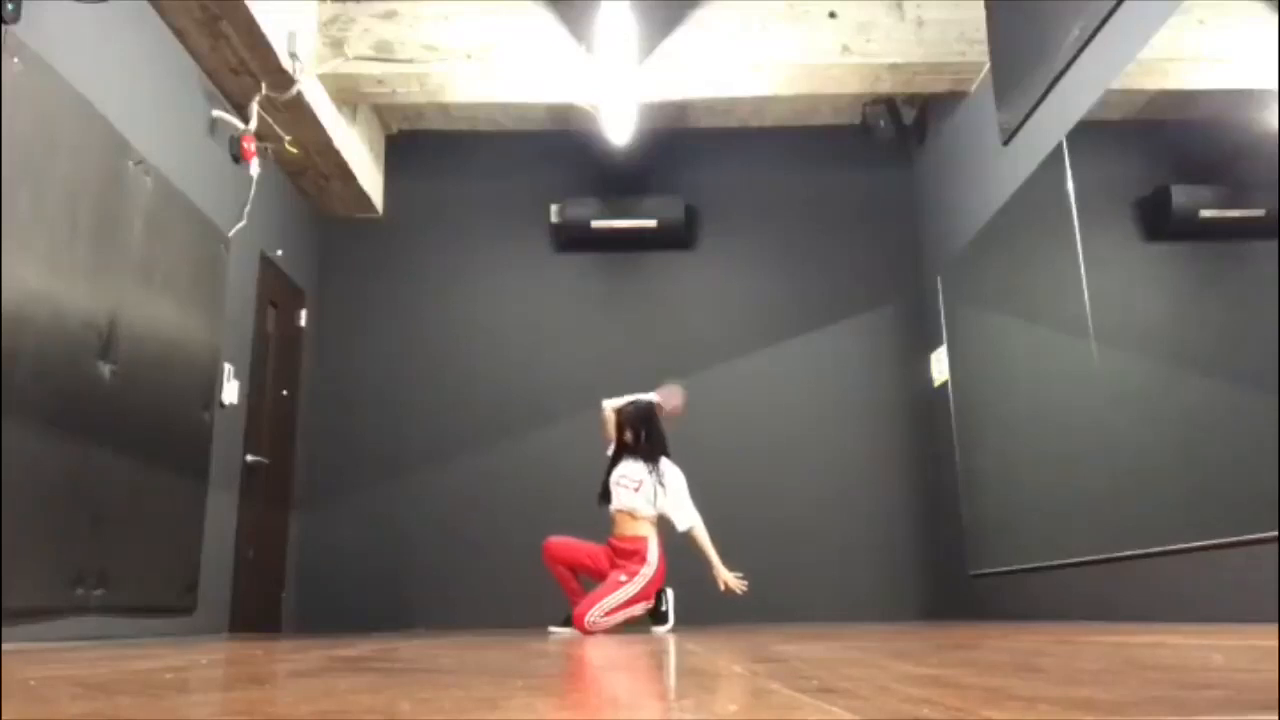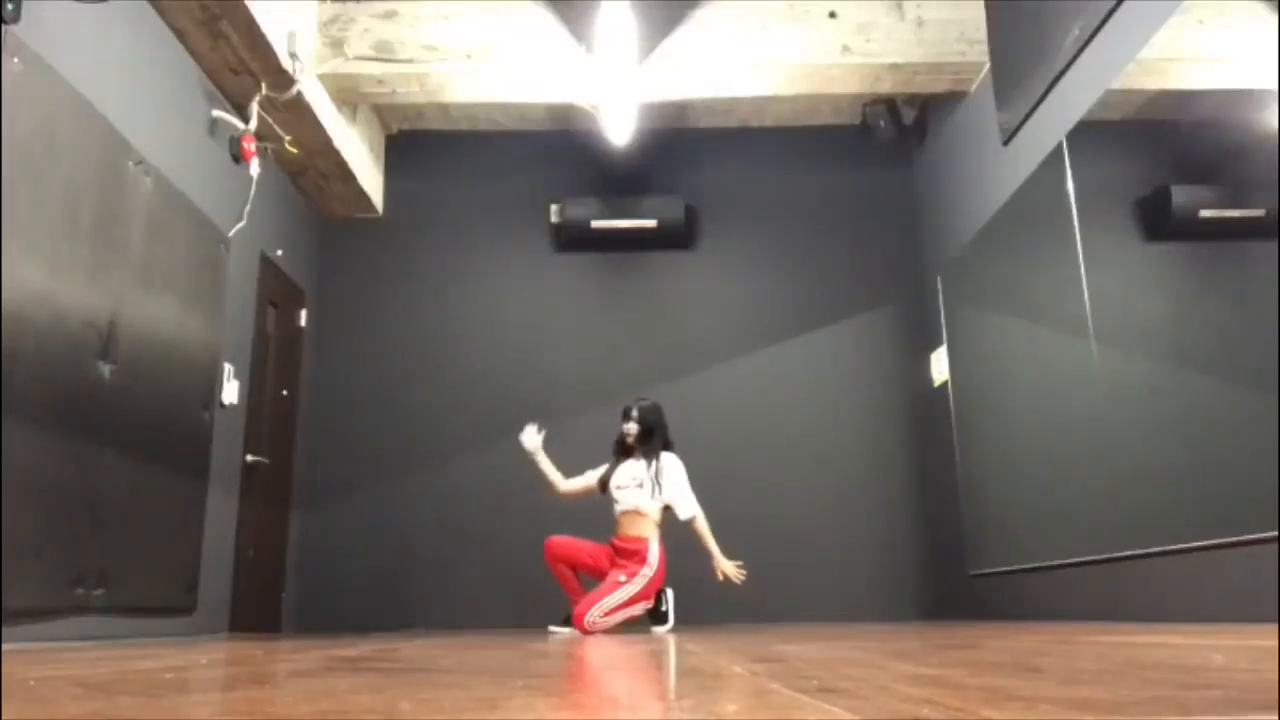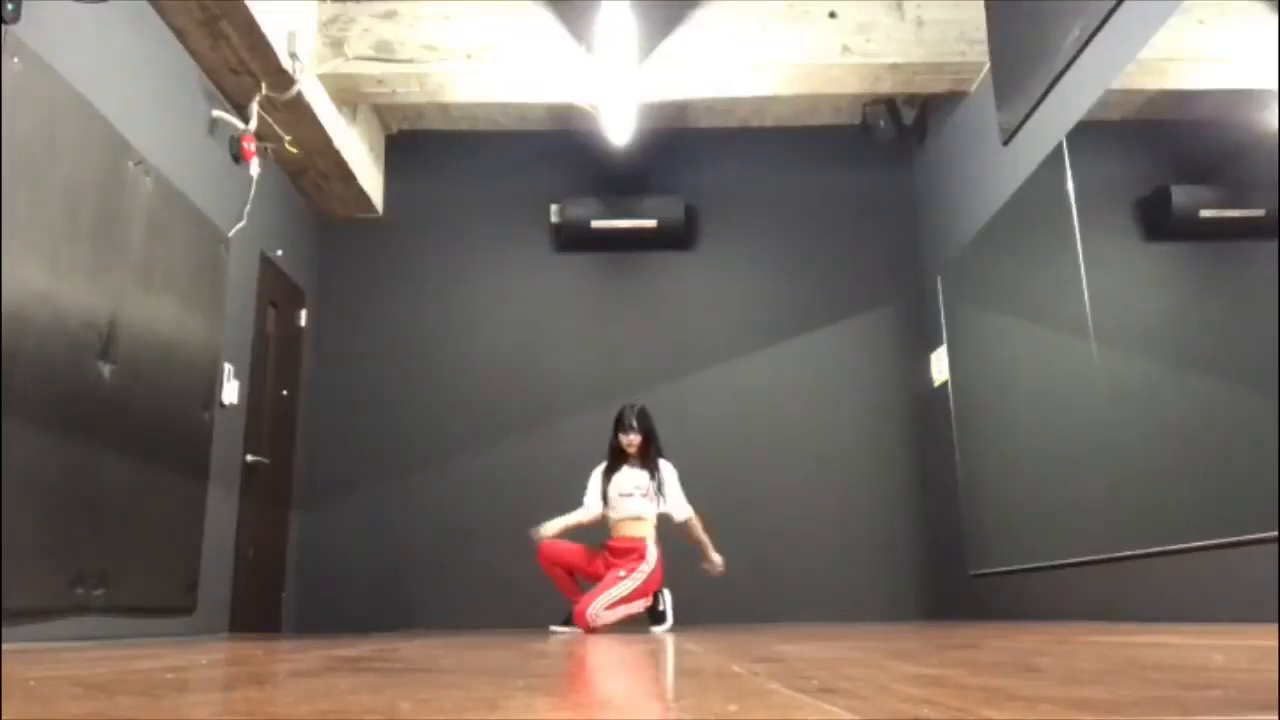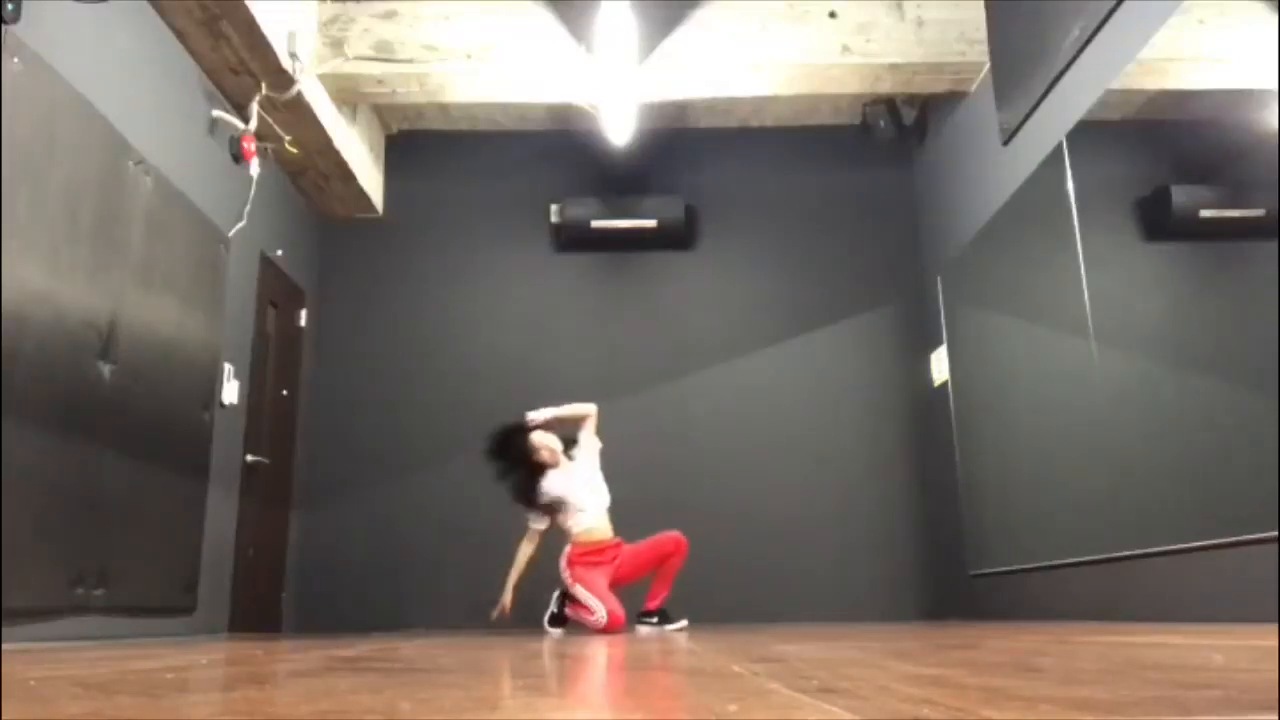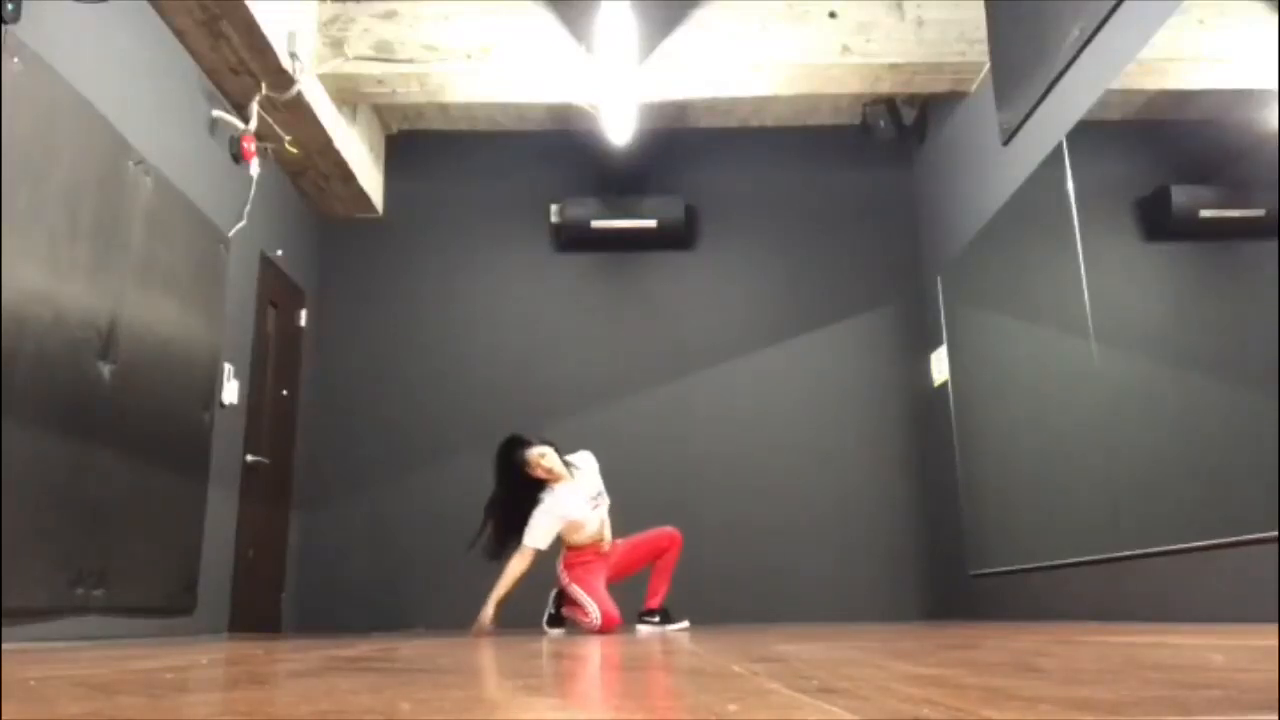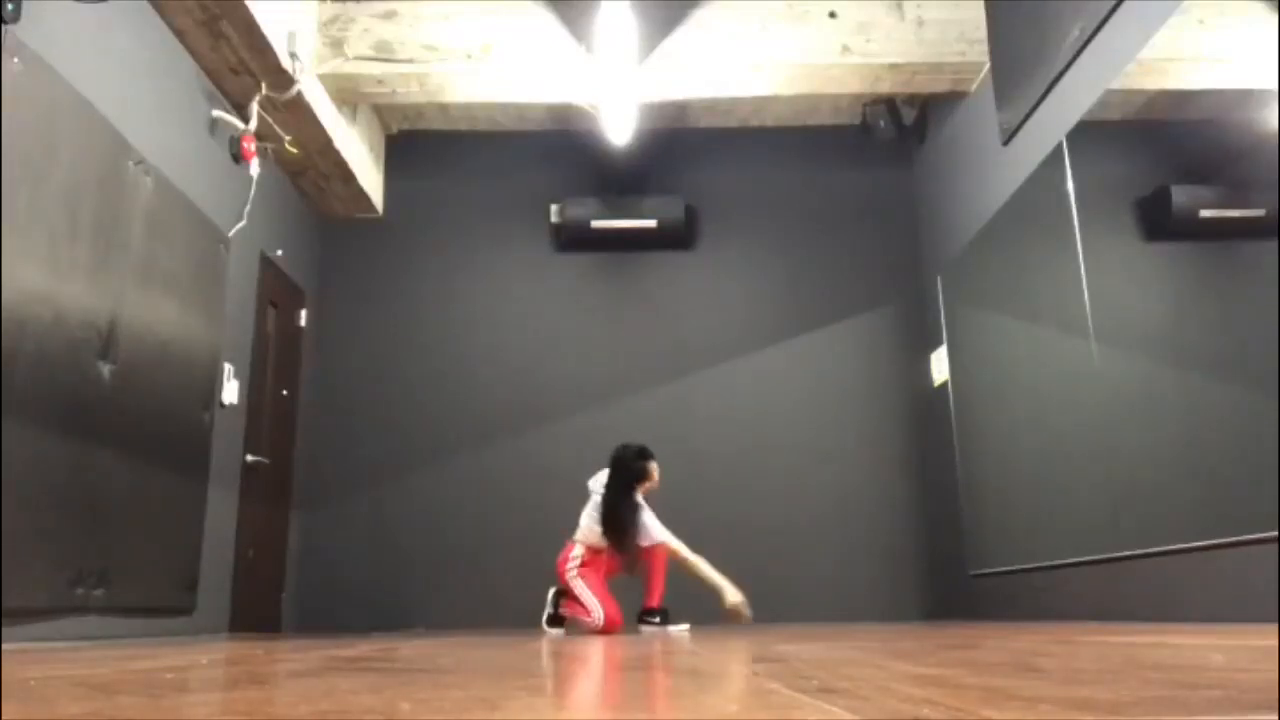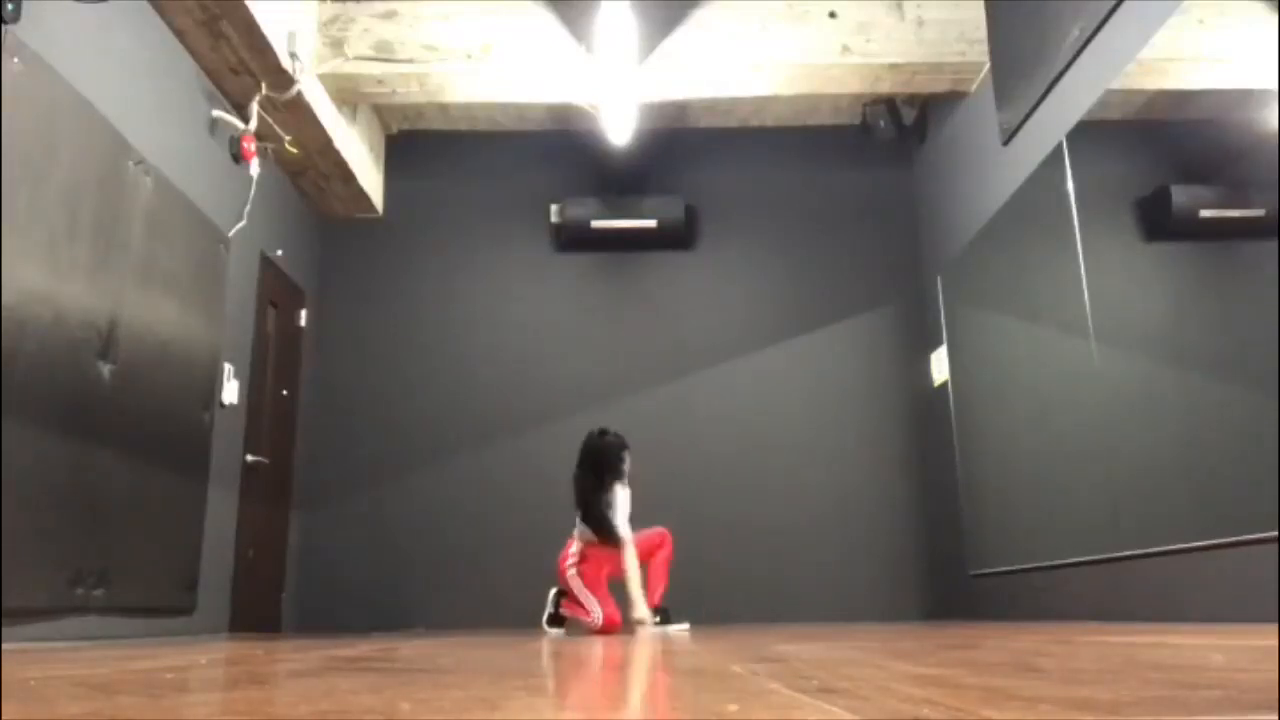
dt=0.7s
person 1, frame 1
left shoulder: (665, 470)
right shoulder: (623, 457)
left elbow: (691, 520)
right elbow: (608, 406)
left wrist: (718, 567)
right wrist: (650, 400)
left hip: (644, 562)
right hip: (614, 554)
left knee: (587, 622)
right knee: (553, 549)
left ankle: (653, 602)
right ankle: (582, 609)
person 1, frame 2
left shoulder: (666, 462)
right shoulder: (617, 466)
left elbow: (691, 510)
right elbow: (564, 486)
left wrist: (716, 556)
right wrist: (536, 452)
left hip: (645, 560)
right hip: (616, 553)
left knee: (585, 622)
right knee: (554, 547)
left ankle: (653, 602)
right ankle: (581, 607)
person 1, frame 3
left shoulder: (661, 469)
right shoulder: (604, 471)
left elbow: (684, 514)
right elbow: (591, 512)
left wrist: (709, 551)
right wrist: (556, 524)
left hip: (643, 559)
right hip: (609, 556)
left knee: (587, 618)
right knee: (548, 549)
left ankle: (651, 602)
right ankle: (580, 610)
person 1, frame 4
left shoulder: (584, 457)
right shoulder: (546, 487)
left elbow: (590, 411)
right elbow: (531, 540)
left wrist: (550, 414)
right wrist: (509, 587)
left hip: (616, 554)
right hip: (582, 563)
left knee: (676, 542)
right knee: (613, 621)
left ankle: (651, 613)
right ankle: (565, 605)
person 1, frame 5
left shoulder: (585, 461)
right shoulder: (549, 507)
right elbow: (523, 556)
left wrist: (606, 526)
right wrist: (490, 604)
left hip: (608, 551)
right hip: (581, 564)
left knee: (669, 537)
right knee: (608, 621)
left ankle: (651, 614)
right ankle: (563, 606)
person 1, frame 6
right shoulder: (635, 511)
left elbow: (593, 485)
right elbow: (683, 554)
right wrist: (725, 587)
right hip: (577, 564)
left knee: (661, 545)
right knee: (610, 622)
left ankle: (650, 613)
right ankle: (561, 604)
person 1, frame 7
right shoulder: (612, 494)
right elbow: (628, 550)
right wrist: (638, 602)
left hip: (604, 551)
right hip: (582, 560)
left knee: (661, 537)
right knee: (610, 623)
left ankle: (651, 613)
right ankle: (562, 604)
